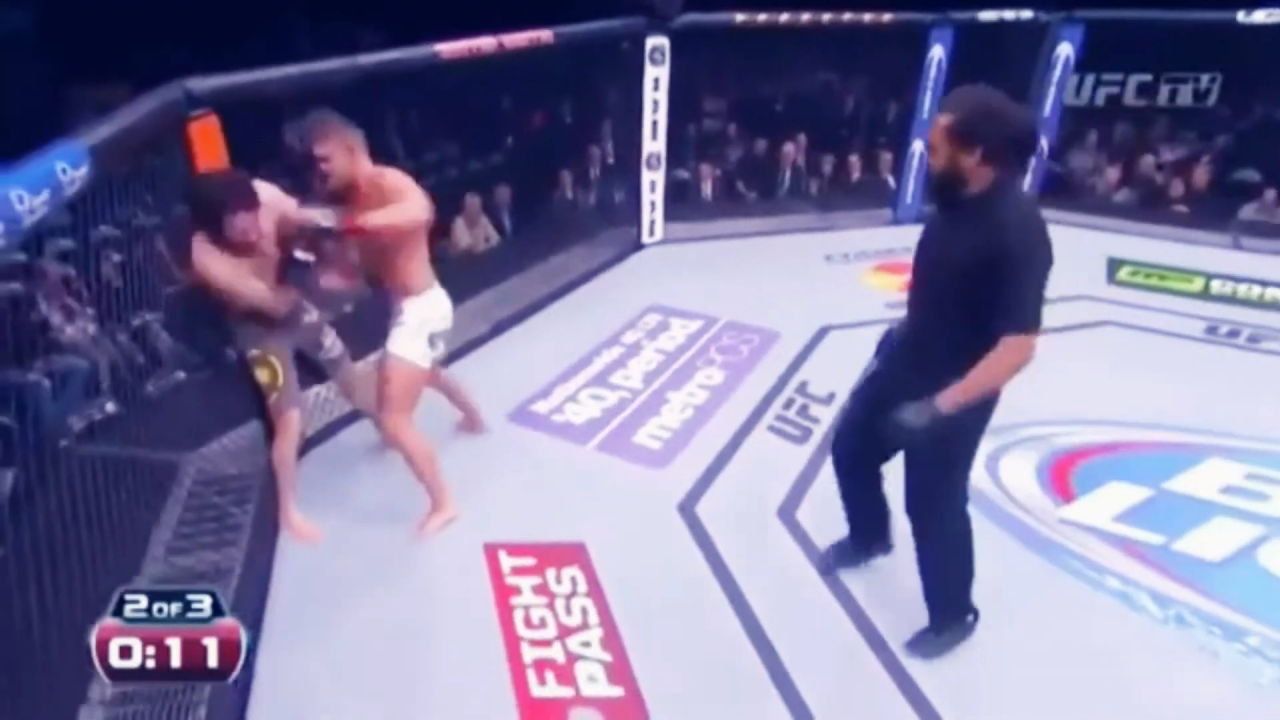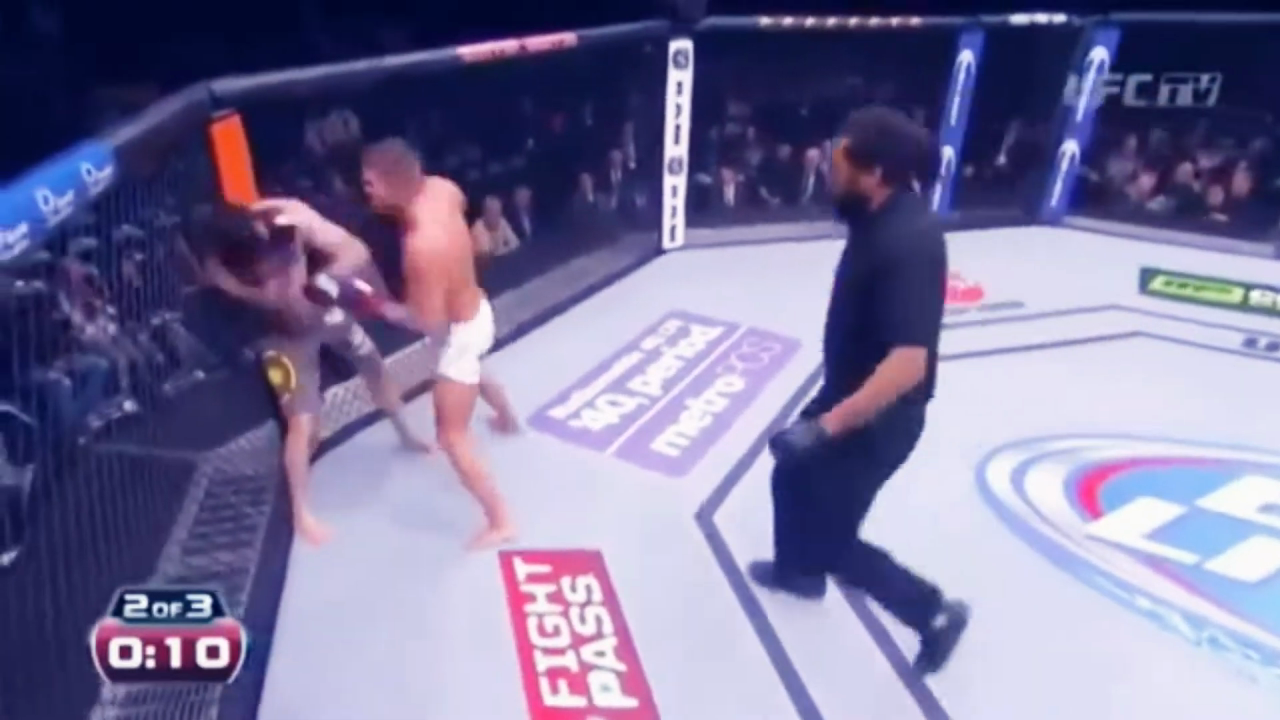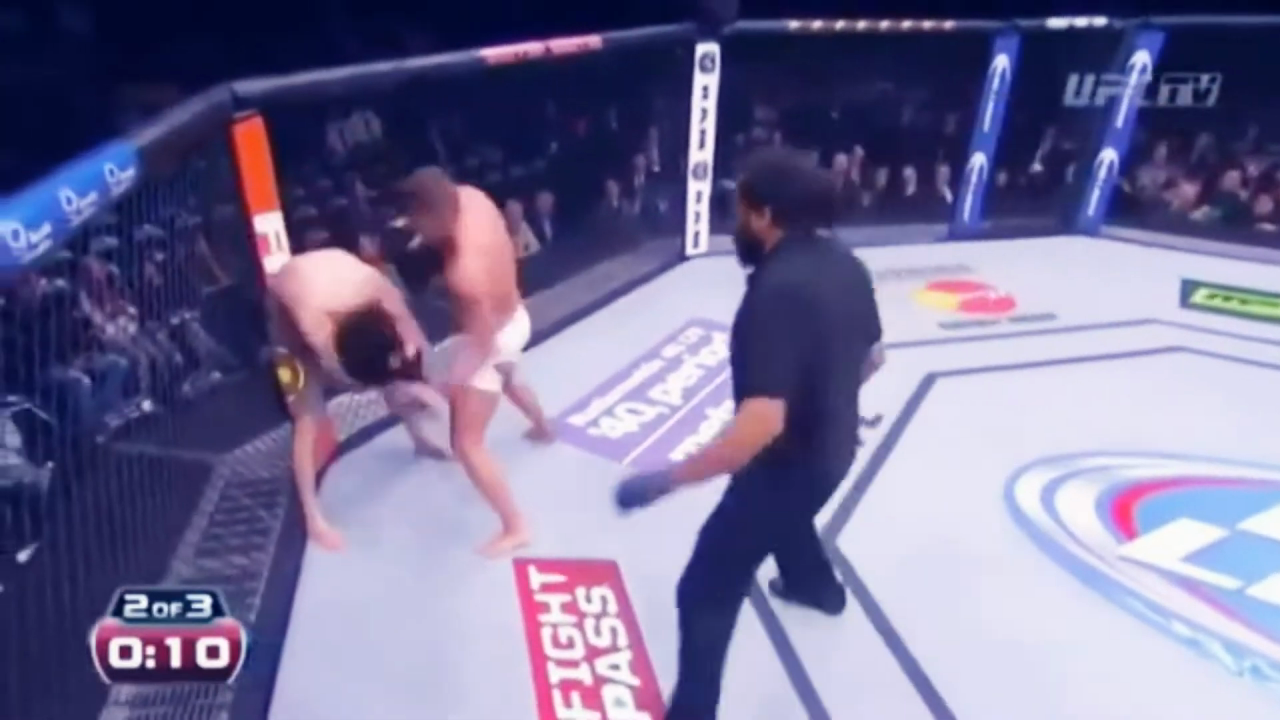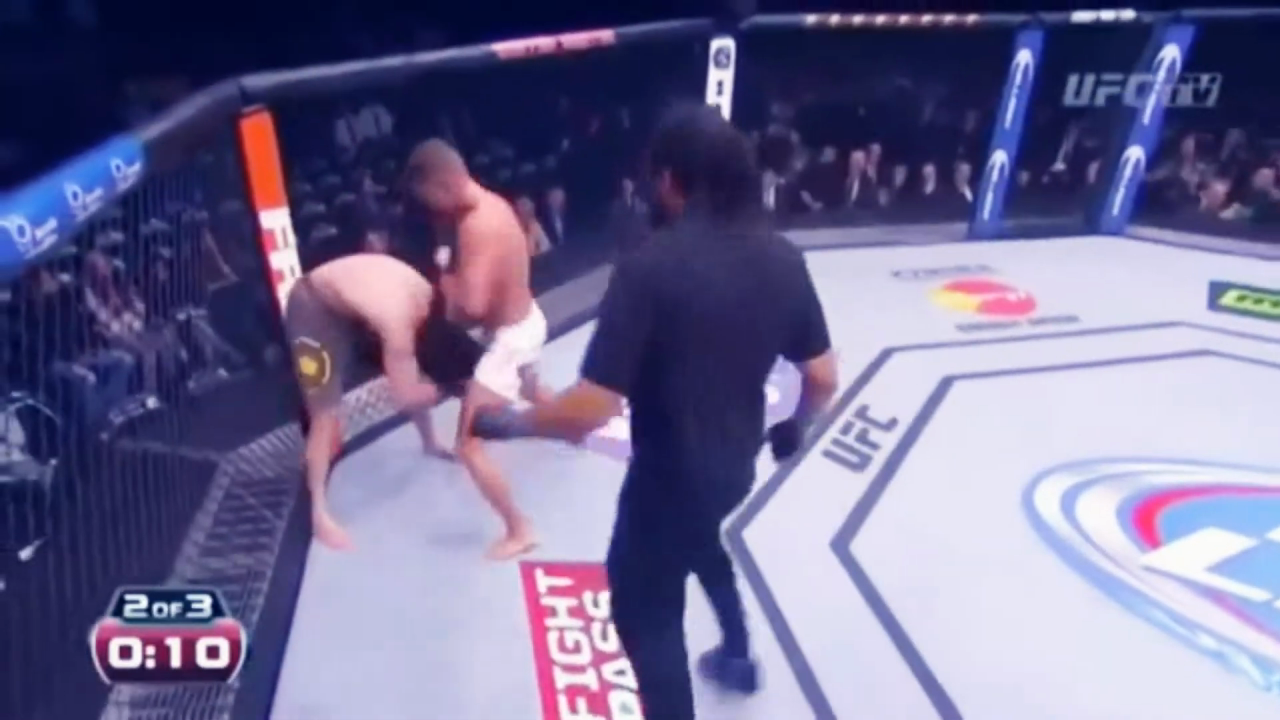
dt=0.3s
person 1, frame 1
left shoulder: (1016, 229)
right shoulder: (957, 199)
left elbow: (1018, 347)
left wrist: (941, 405)
right wrist: (901, 330)
left hip: (958, 389)
right hip: (907, 361)
left knee: (934, 503)
right knee: (850, 447)
left ankle: (953, 615)
right ankle: (868, 535)
person 1, frame 2
left shoulder: (904, 242)
right shoulder: (886, 221)
left elbow: (908, 363)
left wrist: (822, 426)
left hip: (880, 414)
right hip: (850, 392)
left knee: (833, 543)
right knee: (792, 476)
left ankle: (934, 614)
right ankle: (797, 568)
person 1, frame 3
left shoulder: (780, 290)
right shoulder: (843, 265)
left elbow: (762, 421)
right elbow: (869, 357)
left wrist: (668, 478)
left hip: (789, 460)
right hip: (827, 449)
left knee: (705, 595)
right knee: (781, 511)
right ankle: (819, 588)
person 1, frame 4
left shoulder: (650, 266)
right shoulder: (781, 258)
left elbow: (592, 407)
right elbow: (823, 378)
left wrist: (512, 422)
right wrist: (796, 427)
left hip: (670, 469)
right hip: (736, 461)
left knee: (645, 614)
right knee: (696, 535)
right ankle: (735, 654)
person 2, frame 1
left shoulder: (388, 183)
right shoulder: (346, 197)
left elbow: (421, 212)
right elbow: (357, 265)
left wrist: (353, 220)
left hip: (418, 311)
right hip: (422, 304)
left knee: (395, 420)
right knee: (430, 375)
left ankle: (442, 504)
right ankle: (473, 418)
person 2, frame 2
left shoulder: (422, 245)
right shoulder: (436, 189)
left elbow: (429, 322)
left hip: (460, 331)
right hip: (477, 312)
left knee: (452, 438)
right knee: (477, 379)
left ankle: (500, 523)
right ankle: (507, 419)
person 2, frame 3
left shoulder: (466, 273)
right shoulder: (471, 198)
left elbow: (484, 345)
left hip: (496, 338)
right hip: (514, 318)
left knee: (466, 444)
right knee: (512, 384)
left ankle: (516, 528)
right ankle: (543, 429)
person 2, frame 4
left shoulder: (475, 225)
right shoulder: (490, 205)
left elbow: (473, 304)
left wrist: (444, 280)
left hip: (510, 337)
right hip: (529, 321)
left knee: (469, 445)
right knee: (528, 386)
left ankle: (519, 530)
person 3, frame 1
left shoulder: (266, 196)
right shoulder: (207, 257)
right elbow: (278, 306)
right wrist: (287, 260)
left hip: (295, 306)
right hip: (258, 326)
left knee: (346, 369)
right knee: (290, 420)
right ankle: (288, 511)
person 3, frame 2
left shoulder: (282, 216)
right shoulder: (222, 271)
left elbow: (355, 253)
right elbow: (291, 308)
left hip: (320, 308)
right hip: (286, 331)
left knee: (374, 366)
right knee: (303, 421)
left ankle: (406, 434)
right ankle: (302, 514)
person 3, frame 3
left shoulder: (381, 293)
right shoulder: (314, 324)
left elbow: (414, 343)
right elbow: (343, 374)
right hip: (288, 311)
left knee: (398, 382)
right knee: (309, 418)
left ankle: (421, 441)
person 3, frame 4
right shoulder: (400, 327)
right elbow: (406, 397)
right wrist: (449, 389)
left hip: (351, 296)
right hip: (314, 306)
left knee: (418, 383)
right knee: (326, 414)
left ankle: (430, 443)
right ankle: (320, 513)
